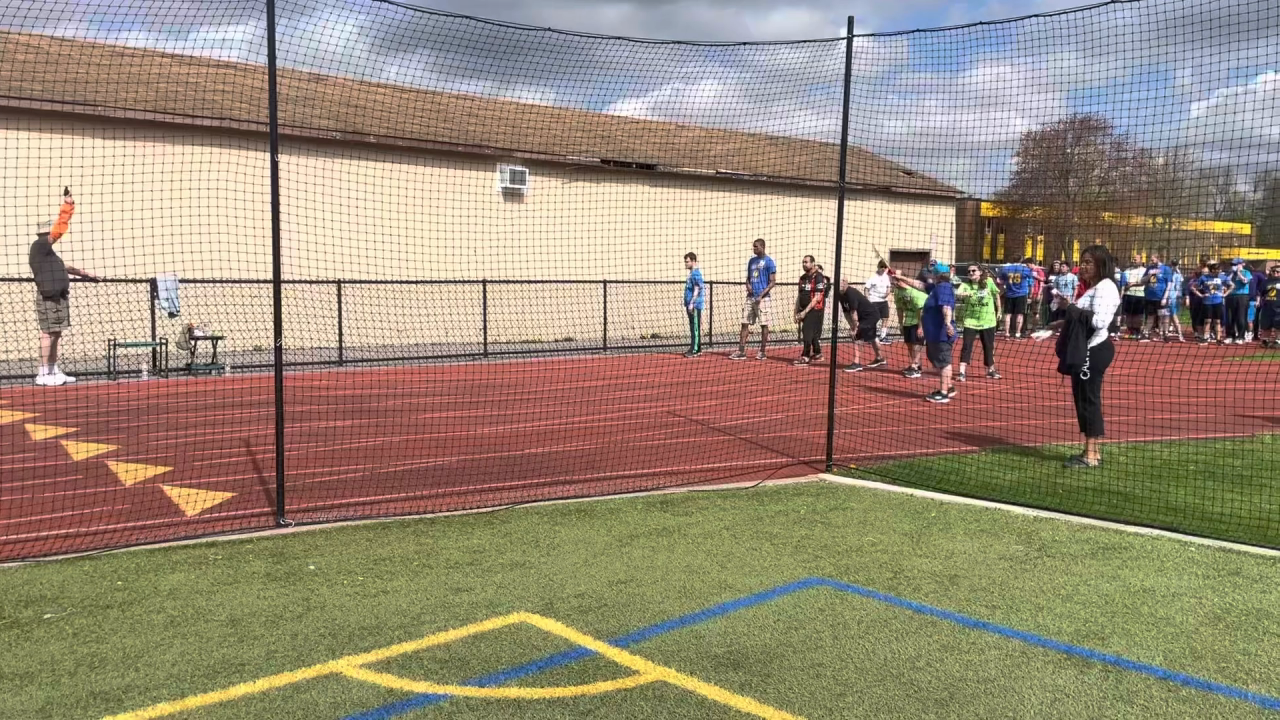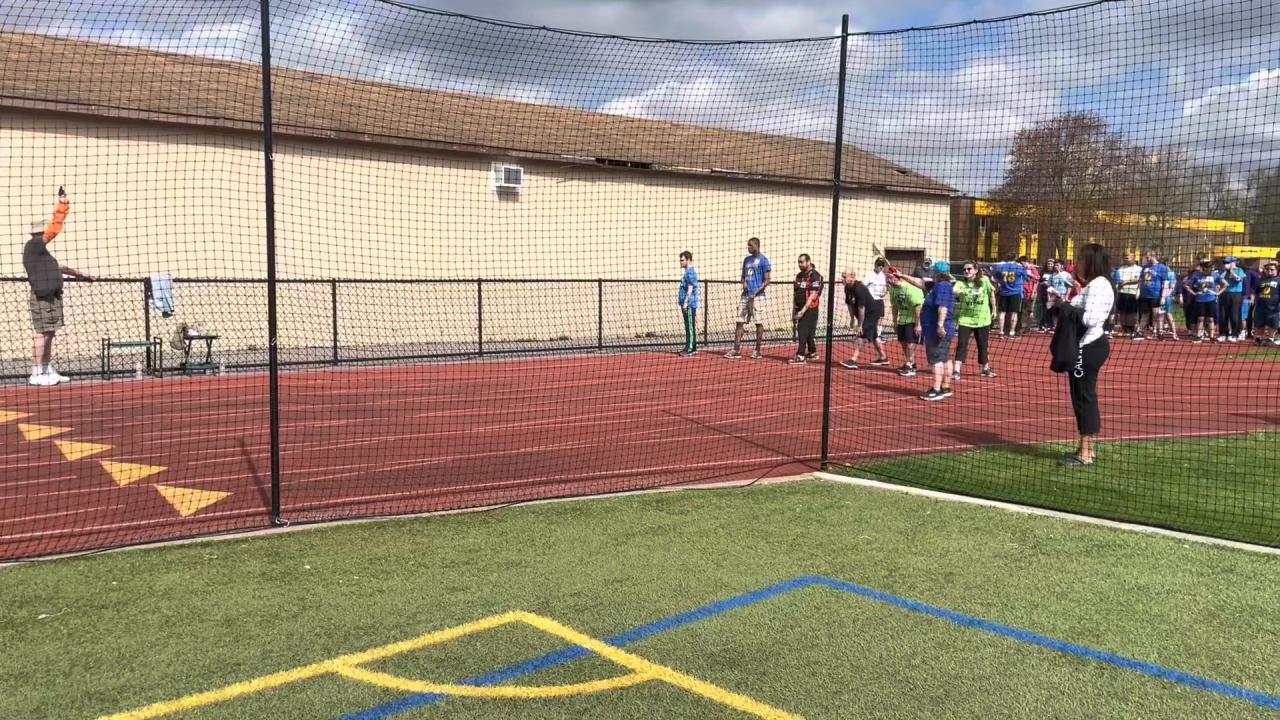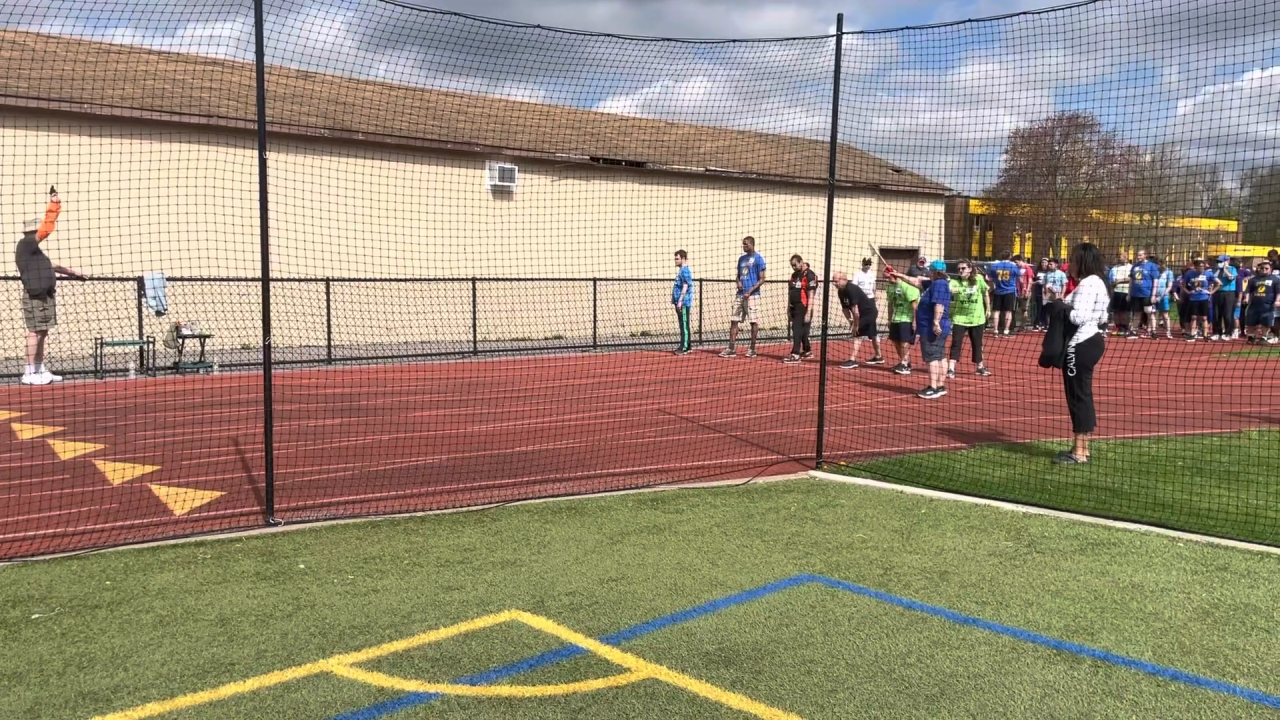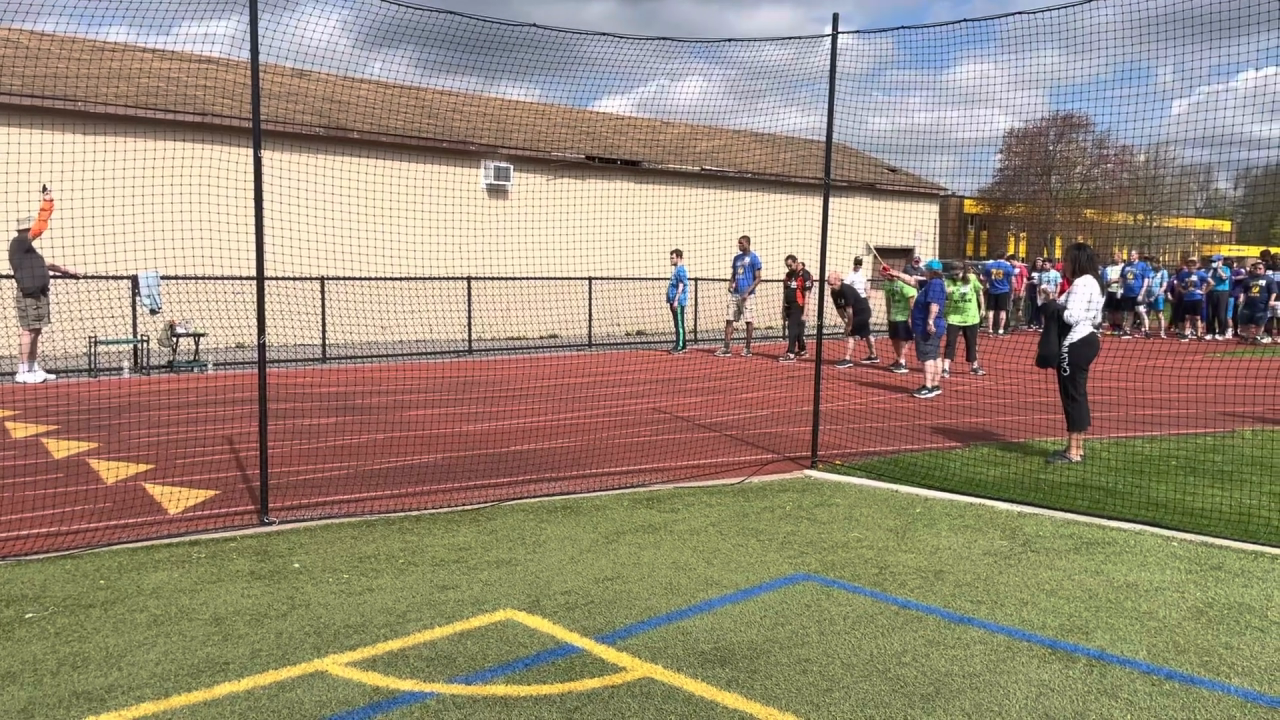
dt=0.4s
person 1, frame 1
left shoulder: (1105, 287)
right shoulder: (1094, 287)
left elbow: (1099, 320)
left wrist: (1071, 309)
right wrist: (1065, 323)
left hip: (1093, 351)
right hip: (1086, 350)
left knee: (1088, 400)
right knee: (1085, 400)
left ankle: (1090, 456)
right ankle: (1092, 451)
person 1, frame 2
left shoulder: (1097, 285)
right shoulder: (1095, 284)
left elbow: (1090, 318)
left wrist: (1065, 306)
right wrist: (1068, 304)
left hip: (1087, 348)
right hip: (1089, 346)
left knee: (1083, 398)
right knee: (1085, 397)
left ankle: (1084, 454)
right ankle: (1088, 449)
person 1, frame 3
left shoulder: (1087, 284)
right shoulder: (1097, 283)
left elbow: (1078, 316)
right wrist: (1064, 305)
left hip: (1080, 346)
right hip: (1090, 342)
left knee: (1078, 396)
right knee: (1083, 396)
left ankle: (1079, 452)
right ankle: (1083, 448)
person 1, frame 4
left shoulder: (1081, 283)
right shoulder: (1092, 283)
left elbow: (1072, 316)
left hip: (1075, 345)
right hip: (1086, 341)
left knee: (1072, 396)
right knee: (1077, 395)
left ankle: (1073, 452)
right ankle: (1077, 447)
person 2, frame 1
left shoulder: (47, 251)
right shoulder: (39, 246)
left elbow: (63, 267)
right elbow: (58, 231)
left wrist: (85, 274)
right wrist: (67, 207)
left hip: (57, 297)
right hip: (48, 298)
left knee: (55, 334)
right knee: (48, 333)
left ankle: (53, 371)
right ankle: (43, 374)
person 2, frame 2
left shoulder: (41, 251)
right shoulder: (33, 245)
left elbow: (56, 266)
right elbow: (52, 231)
left wrist: (79, 273)
right wrist: (62, 207)
left hip: (51, 296)
right hip: (42, 297)
left knee: (49, 333)
right knee: (41, 333)
left ankle: (48, 371)
right ankle: (36, 373)
person 2, frame 3
left shoulder: (34, 249)
right shoulder: (26, 244)
left elbow: (49, 265)
right elbow: (45, 230)
left wrist: (72, 272)
right wrist: (53, 206)
left hip: (44, 295)
right hip: (35, 296)
left knee: (42, 332)
right knee: (35, 332)
left ankle: (40, 369)
right ankle: (29, 372)
person 2, frame 4
left shoulder: (27, 248)
right shoulder: (19, 243)
left elbow: (43, 264)
right elbow: (38, 228)
left wrist: (66, 270)
right wrist: (46, 204)
left hip: (37, 294)
right hip: (28, 295)
left knee: (35, 331)
right knee: (28, 331)
left ankle: (34, 368)
right ankle: (23, 371)
